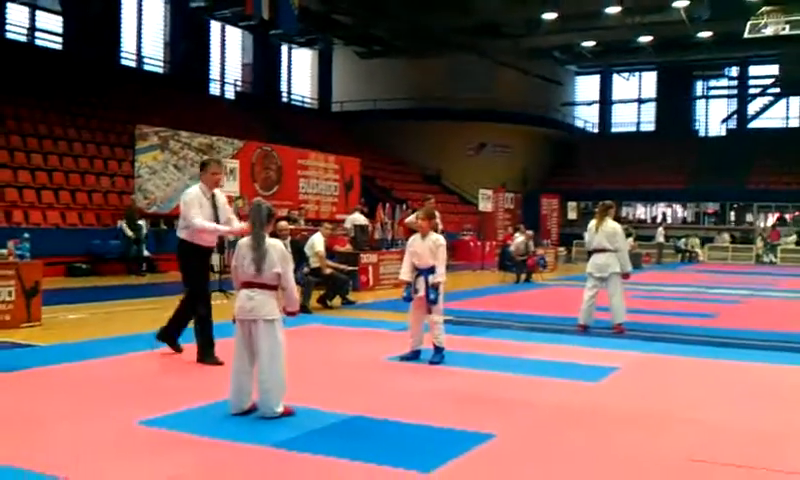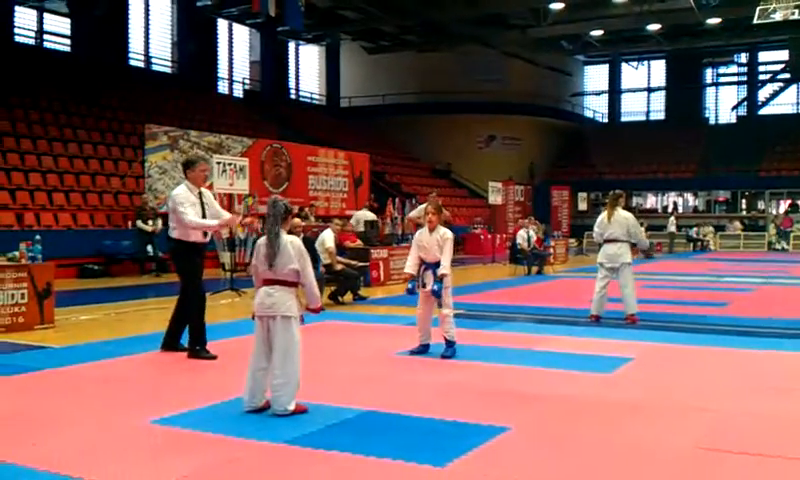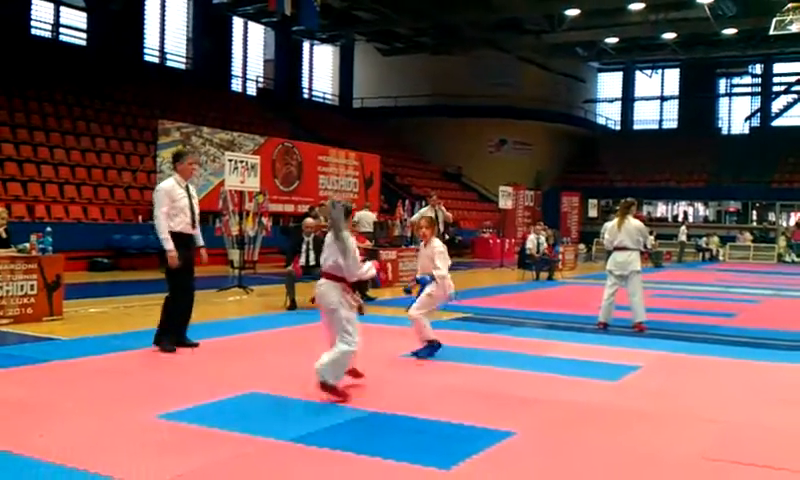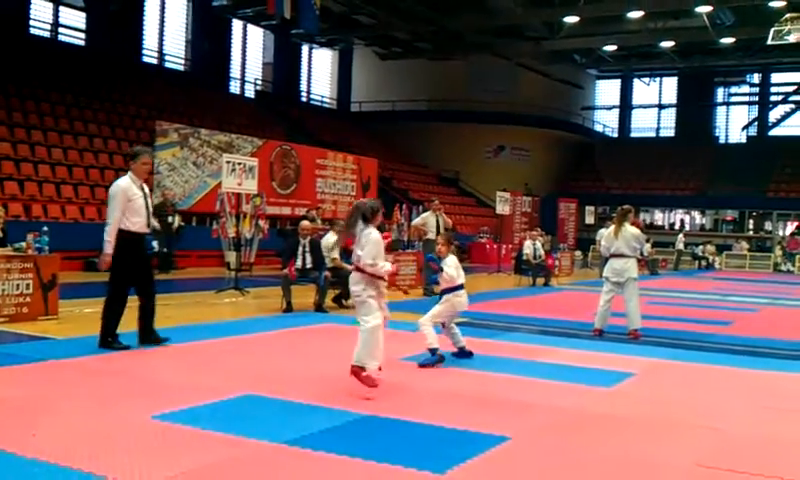
dt=0.7s
person 1, frame 1
left shoulder: (241, 245)
right shoulder: (276, 246)
left elbow: (236, 278)
right elbow: (287, 280)
right wrist: (292, 306)
left hip: (244, 303)
right hip: (266, 304)
left knee: (243, 356)
right knee: (270, 356)
left ankle: (240, 403)
right ankle: (271, 406)
person 1, frame 2
left shoulder: (261, 242)
right shoulder: (294, 243)
left elbow: (256, 276)
right elbow: (307, 276)
right wrist: (315, 303)
left hip: (263, 300)
right hip: (284, 302)
left knee: (261, 353)
right knee: (285, 355)
left ankle: (254, 400)
right ankle: (283, 403)
person 1, frame 3
left shoulder: (331, 236)
right shoulder: (346, 239)
right elbow: (354, 272)
left wrist: (363, 265)
right wrist: (372, 267)
left hip: (325, 287)
right hip: (336, 291)
left knee: (337, 333)
right knee: (349, 340)
left ankle: (343, 366)
right ankle: (328, 378)
person 1, frame 4
left shoulder: (363, 231)
right shoulder: (372, 235)
right elbow: (369, 263)
left wrist: (382, 243)
right wrist: (389, 268)
left hip: (370, 282)
right hip: (365, 283)
left knee: (380, 319)
right knee: (372, 323)
left ankle: (373, 356)
right ankle: (361, 366)
person 2, frame 1
left shoulder: (219, 197)
right shoulder: (191, 195)
left elbow: (230, 220)
right elbow: (196, 223)
left wrist: (242, 229)
right wrist: (227, 230)
left hip: (205, 252)
right hip: (190, 251)
left knee: (194, 297)
right knee: (200, 299)
left ankle: (168, 333)
right ankle: (206, 351)
person 2, frame 2
left shoulder: (206, 195)
right shoulder: (179, 194)
left elbow: (221, 215)
right elbow: (188, 222)
left wrist: (237, 220)
right wrist: (219, 223)
left hip: (196, 249)
right hip: (183, 249)
left knee: (188, 296)
right knee: (196, 296)
left ankle: (171, 341)
right ankle: (197, 346)
person 2, frame 3
left shoulder: (190, 189)
right shoulder: (166, 187)
right elbow: (161, 220)
left wrist: (200, 245)
right wrist: (169, 249)
left hip: (187, 242)
right hip: (173, 242)
left knee: (187, 290)
right knee: (177, 290)
left ankle: (177, 335)
right ankle: (164, 336)
person 2, frame 4
left shoulder: (143, 188)
right shoulder: (122, 186)
right elbow: (113, 220)
right wrist: (108, 251)
left hip: (139, 241)
right hip: (125, 241)
left knee: (147, 288)
right knee: (118, 290)
left ankle: (147, 333)
right ankle: (107, 338)
person 3, frame 1
left shoulder: (438, 240)
right shoulder: (412, 240)
left elbow: (440, 264)
right elbow: (407, 262)
left wrist: (436, 285)
right wrist: (407, 284)
left hip: (432, 280)
right hip: (417, 280)
left knee: (435, 317)
right knee: (415, 317)
left ankle: (438, 350)
right ankle: (415, 349)
person 3, frame 2
left shoulder: (446, 234)
right shoulder: (419, 235)
left elbow: (446, 258)
right elbow: (413, 256)
left wrist: (439, 279)
right wrist: (411, 277)
left hip: (440, 275)
right hip: (425, 274)
left knee: (445, 310)
right knee: (423, 311)
left ankle: (450, 344)
right ankle: (424, 343)
person 3, frame 3
left shoulder: (437, 246)
right shoulder: (423, 245)
left elbow: (442, 270)
left wrist: (430, 278)
right wrist: (417, 281)
left hip: (439, 284)
right hip: (430, 284)
left knee: (415, 314)
right knee: (414, 314)
left ankle: (432, 343)
right ankle: (428, 344)
person 3, frame 4
left shoulder: (449, 260)
right shoulder: (450, 260)
left elbow: (452, 277)
left wrist: (439, 268)
right wrist: (440, 280)
left hip: (453, 299)
right hip: (456, 297)
left knee: (425, 322)
right knee: (446, 323)
left ankle: (436, 354)
right ankle: (463, 350)
person 4, frame 1
left shoulder: (592, 224)
right shoulder: (615, 226)
left elbow: (588, 244)
right elbow: (621, 249)
right wrist: (626, 268)
left hip: (595, 260)
right hip: (610, 261)
left knee: (590, 292)
right knee: (615, 293)
left ankle: (583, 322)
right ankle: (618, 324)
person 4, frame 2
left shoulder: (603, 216)
right shoulder: (627, 216)
left elbow: (597, 236)
right elbow: (638, 236)
right wrist: (645, 246)
left hip: (606, 251)
right hip: (622, 251)
left knee: (601, 283)
right knee: (627, 284)
left ankle: (595, 313)
right ankle: (631, 314)
person 4, frame 3
left shoulder: (614, 223)
right shoulder: (637, 224)
left elbow: (607, 243)
right elbow: (645, 239)
left hip: (616, 258)
right hip: (631, 258)
left knee: (610, 290)
right knee: (635, 291)
left ankle: (603, 320)
right ankle: (638, 322)
person 4, frame 4
left shoulder: (611, 230)
right shoulder: (634, 232)
left elbow: (604, 249)
right elbow: (642, 246)
left hip: (613, 264)
right hip: (628, 265)
left knee: (606, 297)
right knee: (631, 299)
left ankle: (598, 327)
right ankle: (633, 329)
